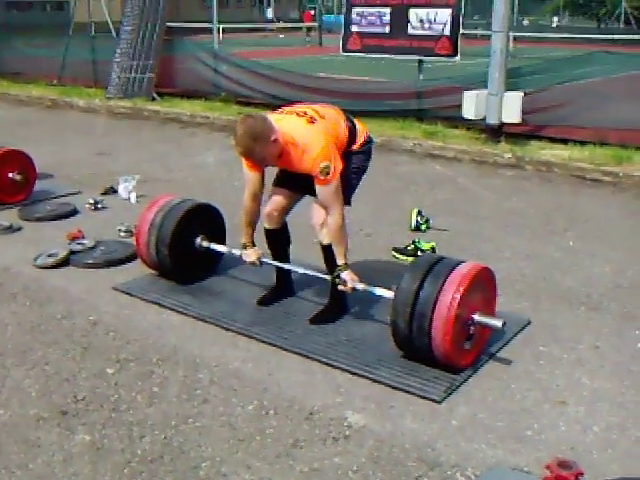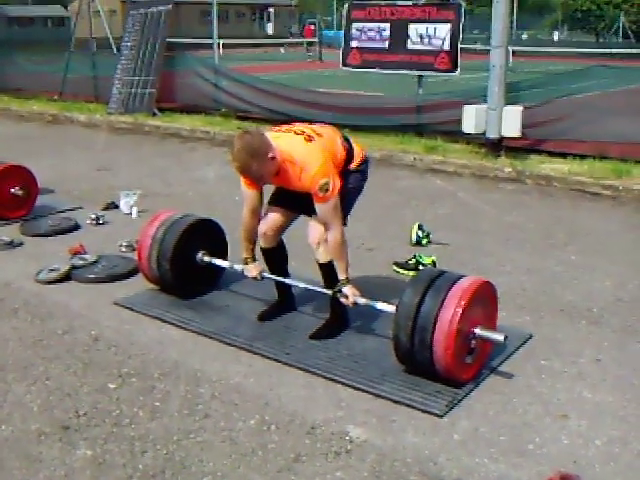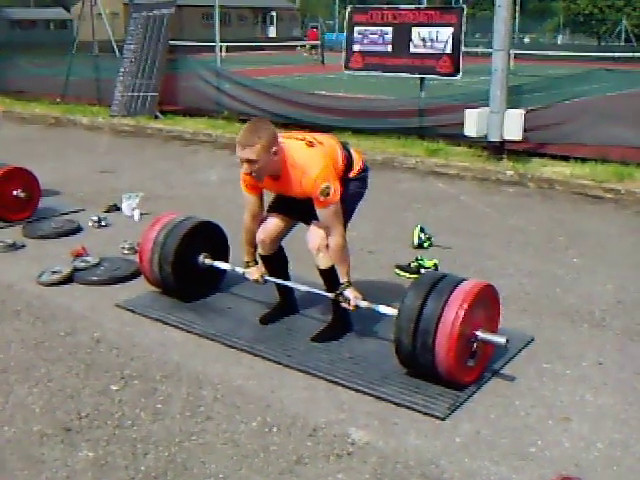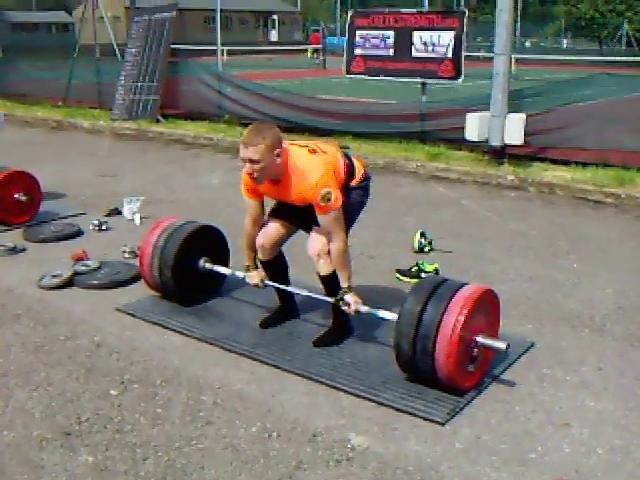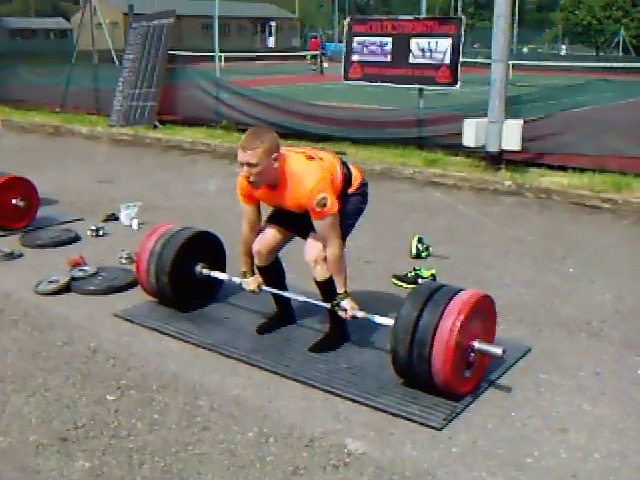
dt=0.2s
person 1, frame 1
left shoulder: (314, 148)
right shoulder: (256, 141)
left elbow: (334, 213)
right elbow: (251, 196)
left wrist: (343, 267)
right wrist: (248, 244)
left hip: (351, 148)
left knee: (320, 219)
right knee: (272, 211)
left ankle: (338, 298)
right ankle: (284, 283)
person 1, frame 2
left shoulder: (311, 166)
right shoulder: (252, 161)
left elbow: (334, 229)
right elbow: (251, 213)
left wrist: (344, 282)
right wrist: (249, 259)
left hip: (347, 168)
left knee: (317, 237)
right knee: (267, 230)
left ankle: (338, 313)
right ankle: (285, 298)
person 1, frame 3
left shoulder: (312, 170)
right shoulder: (250, 168)
left elbow: (335, 233)
right elbow: (252, 216)
left wrist: (346, 285)
right wrist: (250, 262)
left hip: (348, 176)
left knee: (317, 242)
right knee: (265, 237)
left ankle: (342, 316)
right ankle: (287, 301)
person 1, frame 4
left shoulder: (312, 176)
right shoulder: (251, 174)
left elbow: (337, 239)
right elbow: (253, 221)
left wrist: (346, 290)
right wrist: (251, 267)
left hip: (349, 186)
left knee: (317, 249)
right knee: (265, 242)
left ankle: (341, 322)
right ankle: (287, 306)
person 1, frame 5
left shoulder: (309, 182)
right shoulder: (248, 181)
left elbow: (333, 244)
right elbow: (250, 227)
left wrist: (343, 295)
right wrist: (248, 272)
left hip: (347, 193)
left knee: (314, 255)
right knee: (261, 249)
left ankle: (338, 328)
right ankle: (284, 311)
